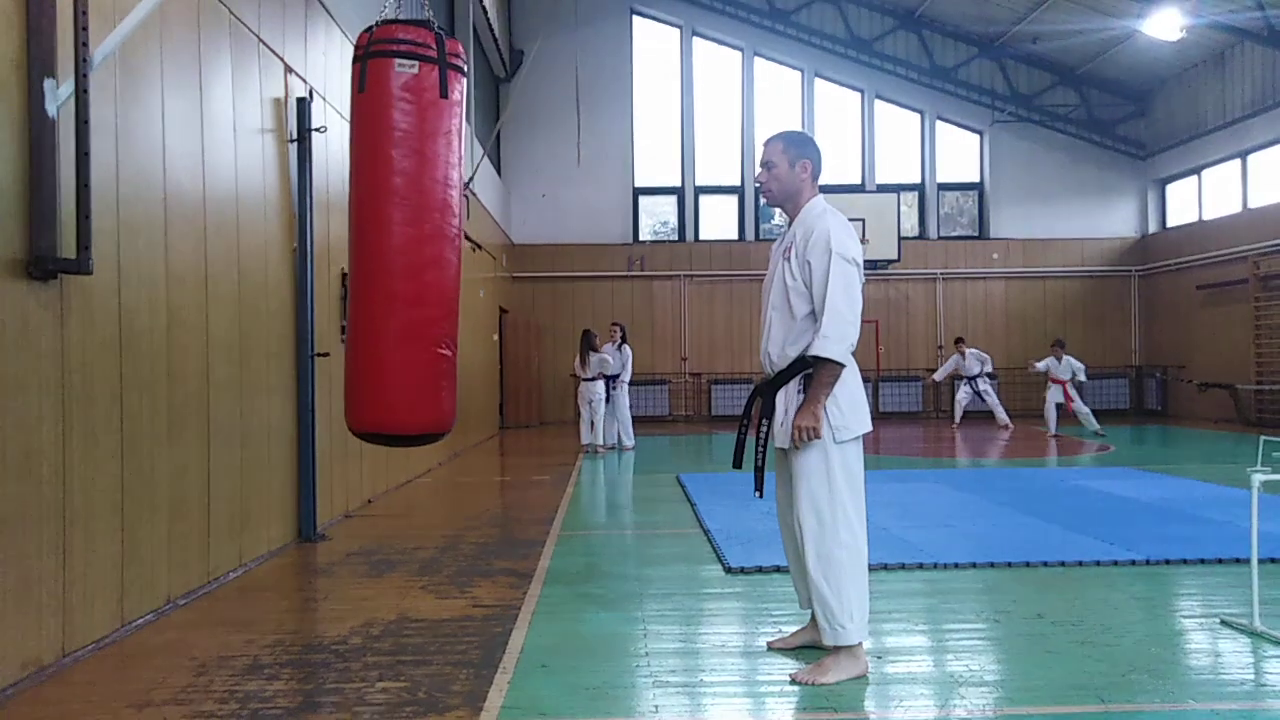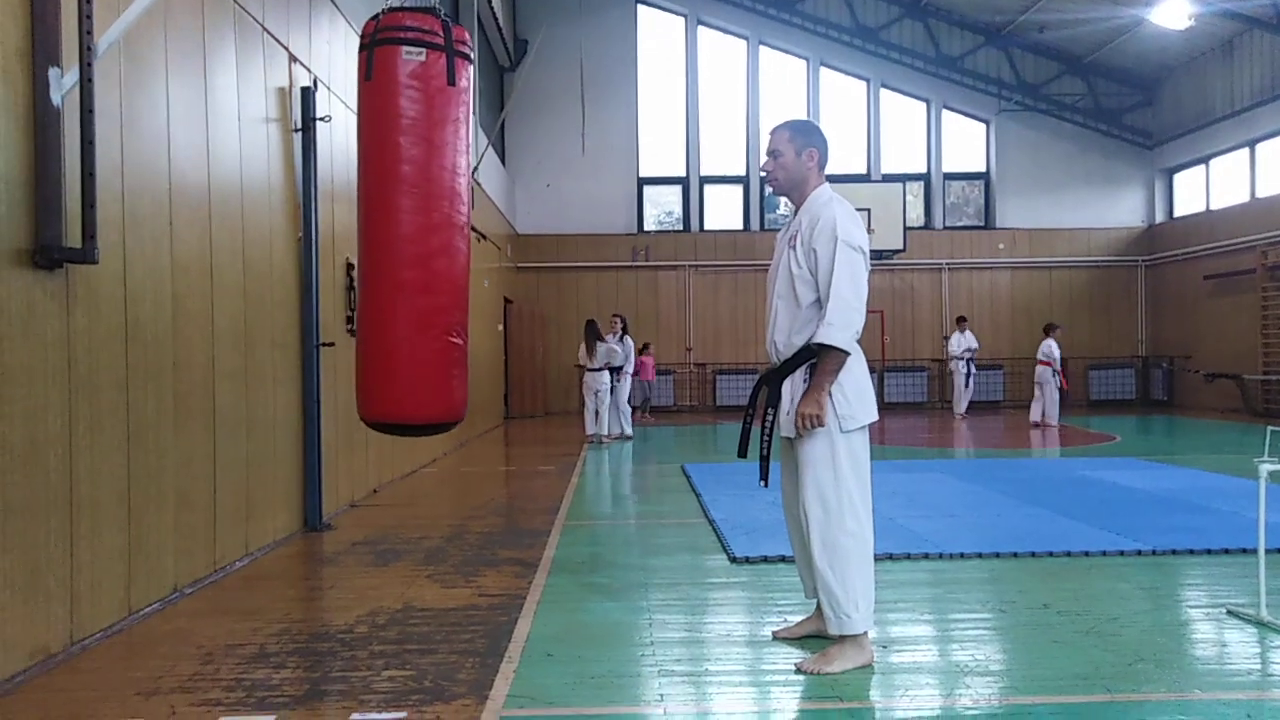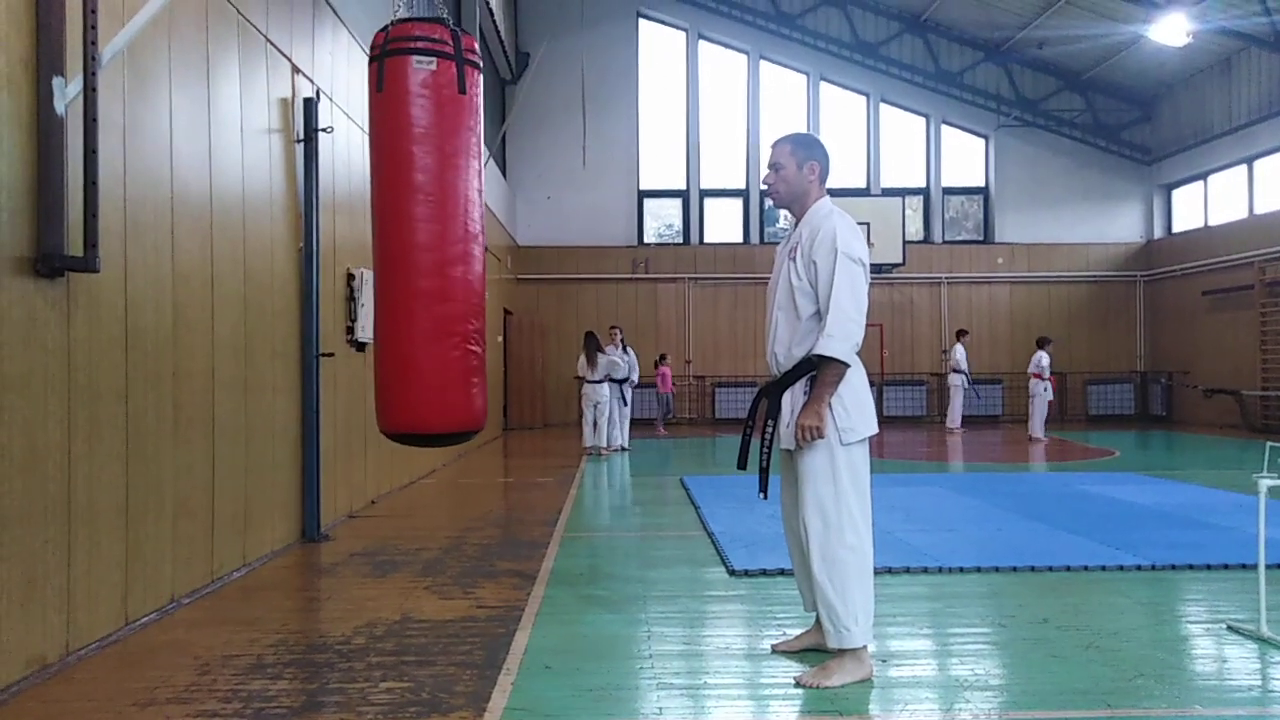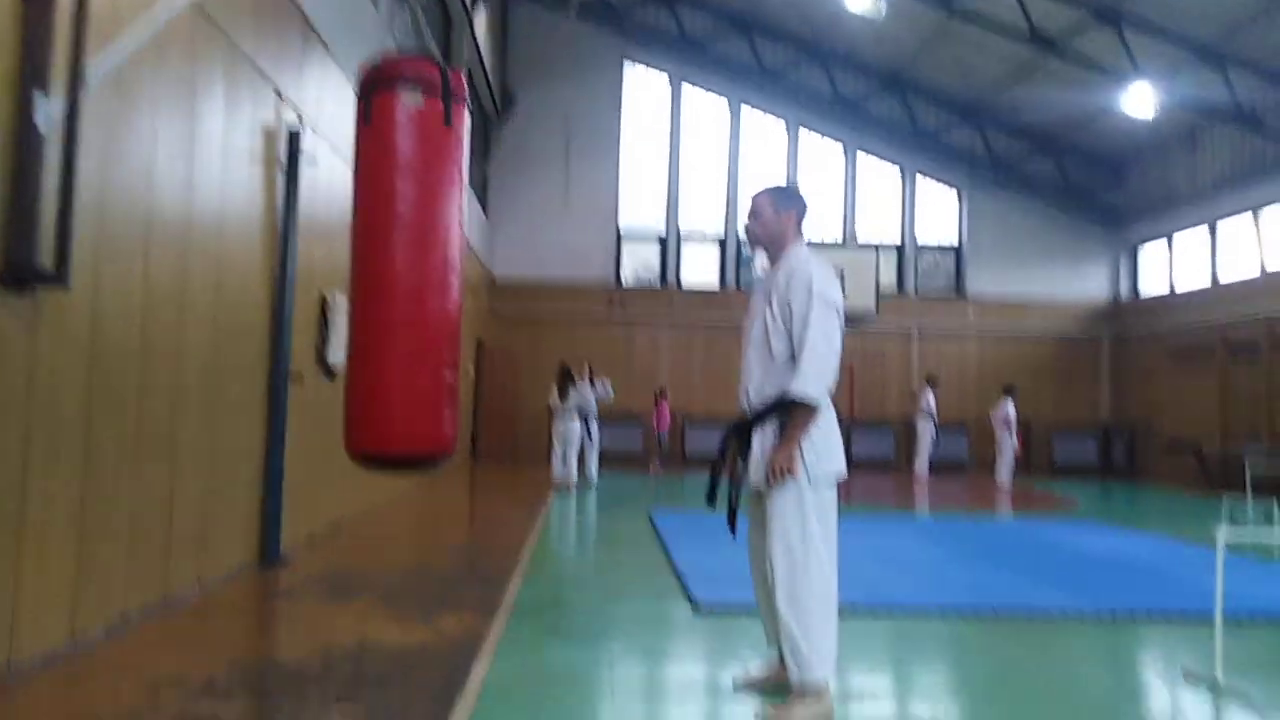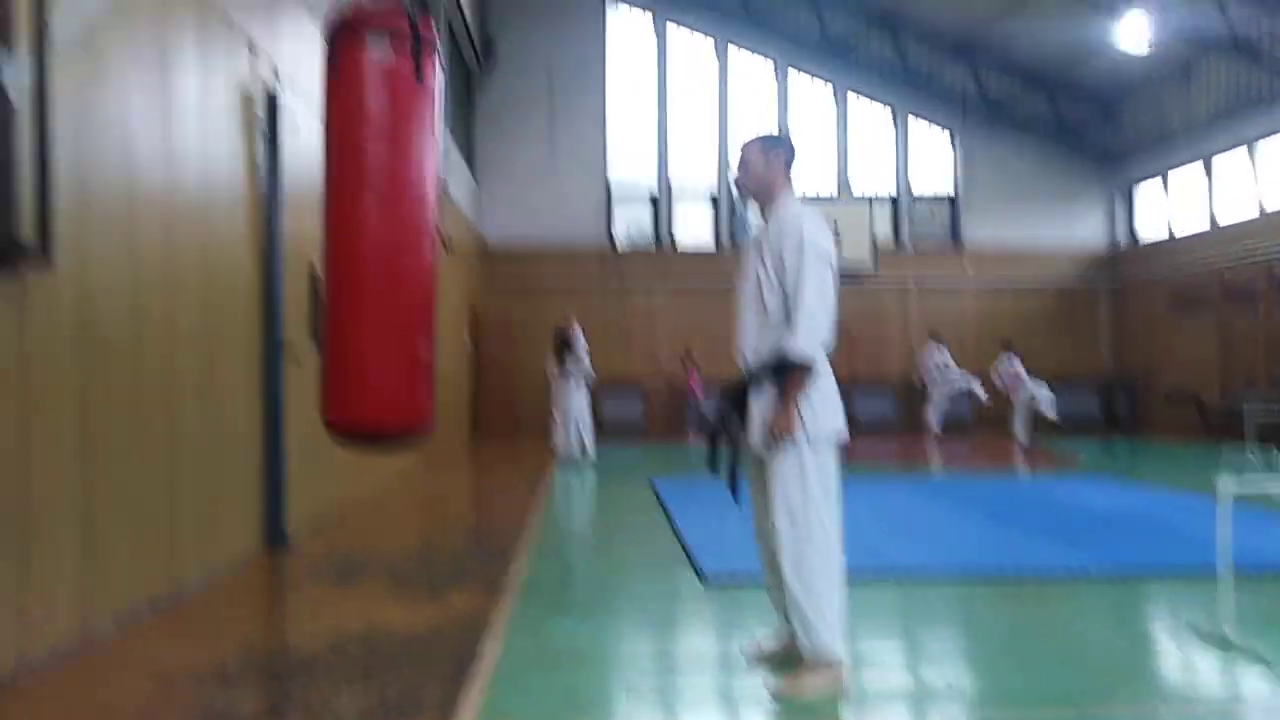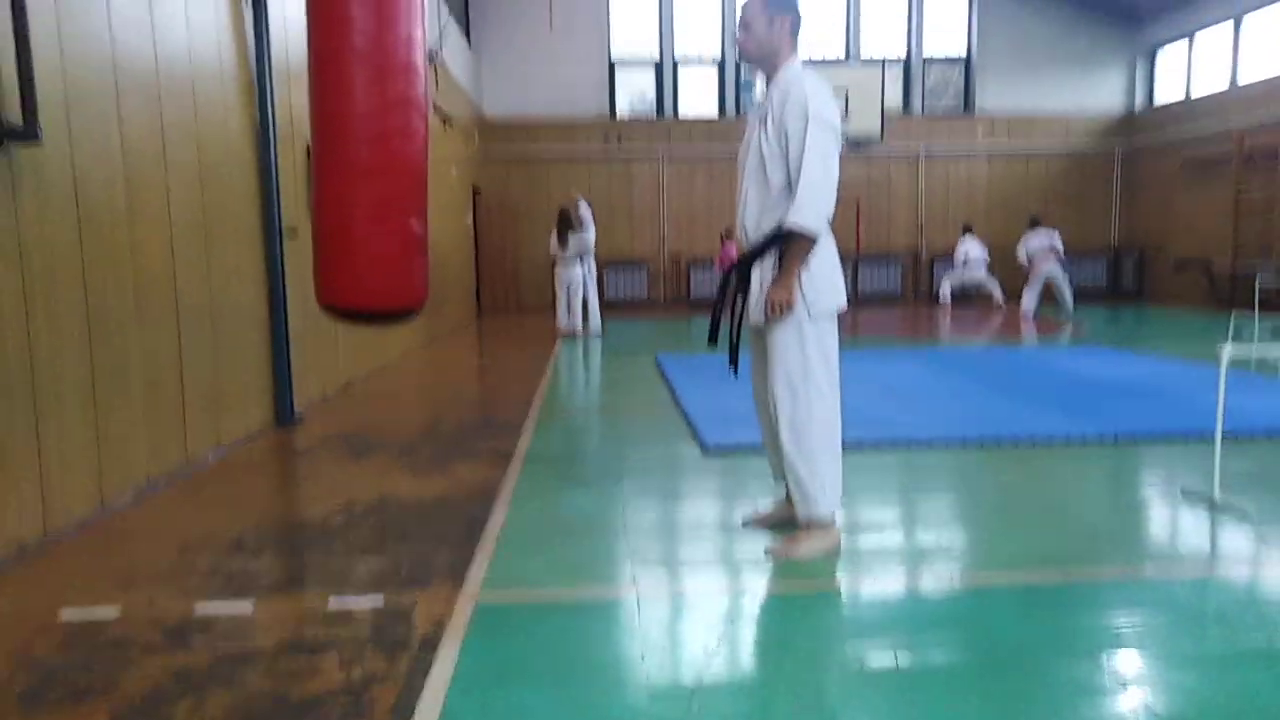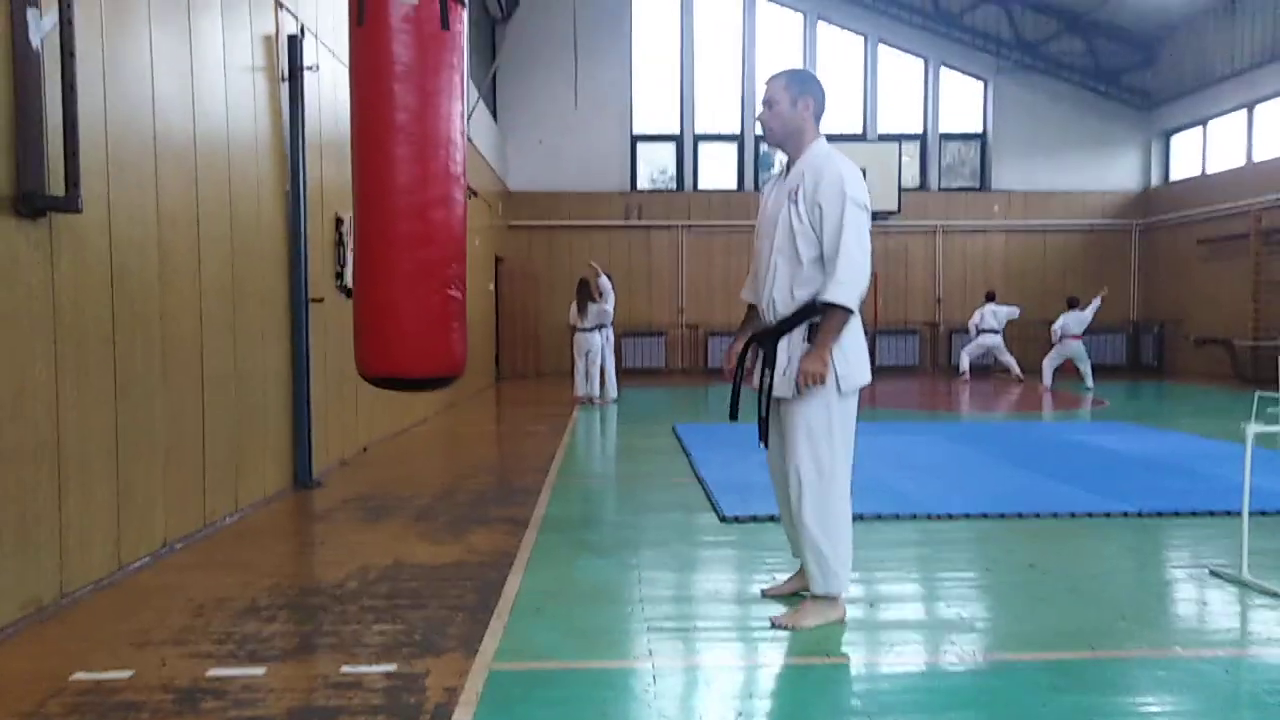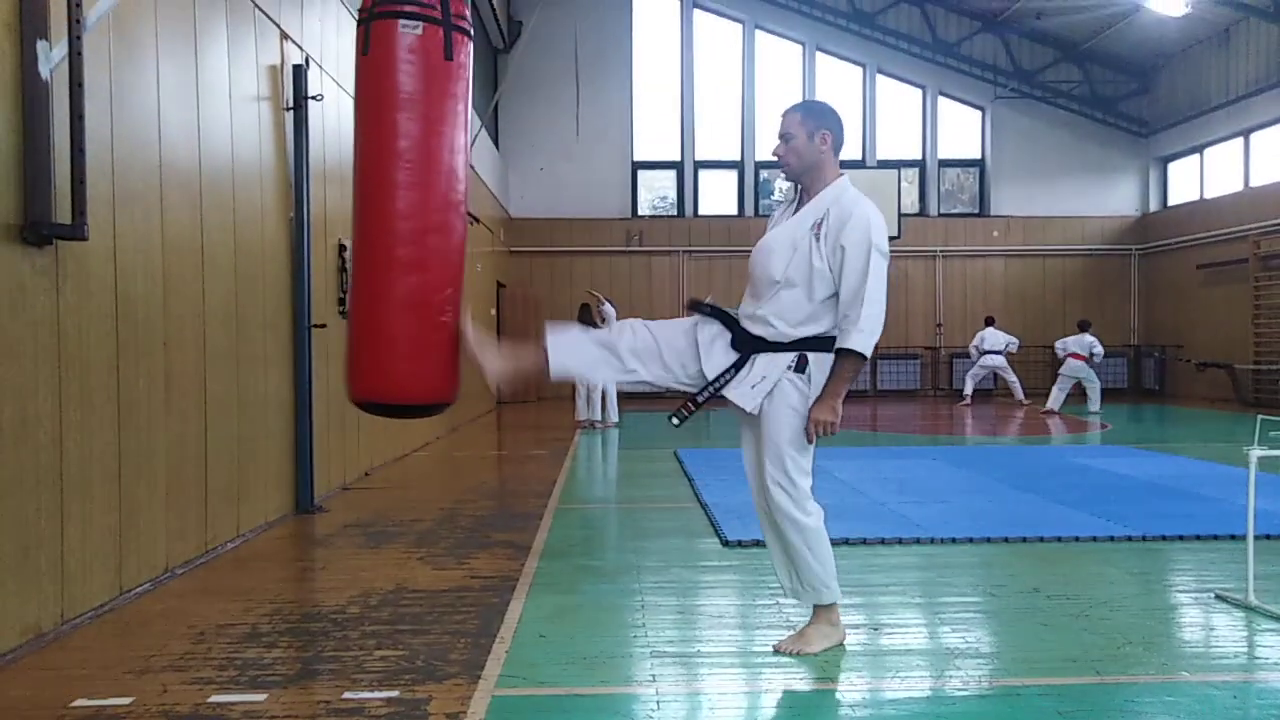
dt=0.5s
person 1, frame 1
left shoulder: (827, 230)
right shoulder: (790, 237)
left elbow: (839, 328)
left wrist: (813, 403)
right wrist: (776, 395)
left hip: (820, 399)
right hip: (793, 398)
left knee: (829, 522)
right knee: (799, 518)
left ankle: (848, 648)
right ankle: (821, 622)
person 1, frame 2
left shoulder: (833, 219)
right shoulder: (796, 225)
left elbow: (843, 316)
left wrist: (817, 391)
right wrist: (782, 385)
left hip: (824, 387)
right hip: (797, 385)
left knee: (834, 510)
right knee: (804, 507)
left ankle: (853, 636)
right ankle: (826, 610)
person 1, frame 3
left shoulder: (833, 230)
right shoulder: (796, 236)
left elbow: (843, 327)
left wrist: (817, 402)
left hip: (825, 401)
right hip: (798, 398)
left knee: (833, 523)
right knee: (803, 520)
left ankle: (852, 650)
right ankle: (825, 624)
person 1, frame 4
left shoulder: (809, 278)
right shoulder: (772, 282)
left elbow: (817, 370)
left wrist: (785, 447)
left hip: (796, 443)
right hip: (769, 441)
left knee: (799, 567)
right knee: (771, 564)
right ankle: (788, 662)
person 1, frame 5
left shoulder: (800, 228)
right shoulder: (768, 233)
left elbow: (811, 326)
left wrist: (787, 405)
left hip: (794, 402)
right hip: (767, 399)
left knee: (804, 524)
right knee: (777, 522)
left ankle: (824, 654)
right ankle: (796, 631)
person 1, frame 6
left shoulder: (804, 94)
right shoulder: (771, 100)
left elbow: (814, 196)
left wrist: (787, 275)
left hip: (795, 271)
right hip: (770, 270)
left knee: (802, 395)
right knee: (774, 393)
left ankle: (821, 520)
right ankle: (795, 497)
person 1, frame 7
left shoulder: (834, 174)
right shoulder: (780, 183)
left elbow: (850, 273)
left wrist: (820, 349)
right wrist: (744, 336)
left hip: (817, 344)
right hip: (780, 343)
left knee: (817, 470)
right knee: (783, 465)
left ankle: (828, 596)
right ankle: (810, 569)
person 1, frame 8
left shoulder: (858, 217)
right shoulder: (789, 209)
left elbow: (864, 321)
left wrist: (832, 398)
left hip: (785, 374)
right hip: (731, 345)
left knee: (785, 495)
right knee: (629, 343)
left ankle: (826, 617)
right ankle: (511, 362)
